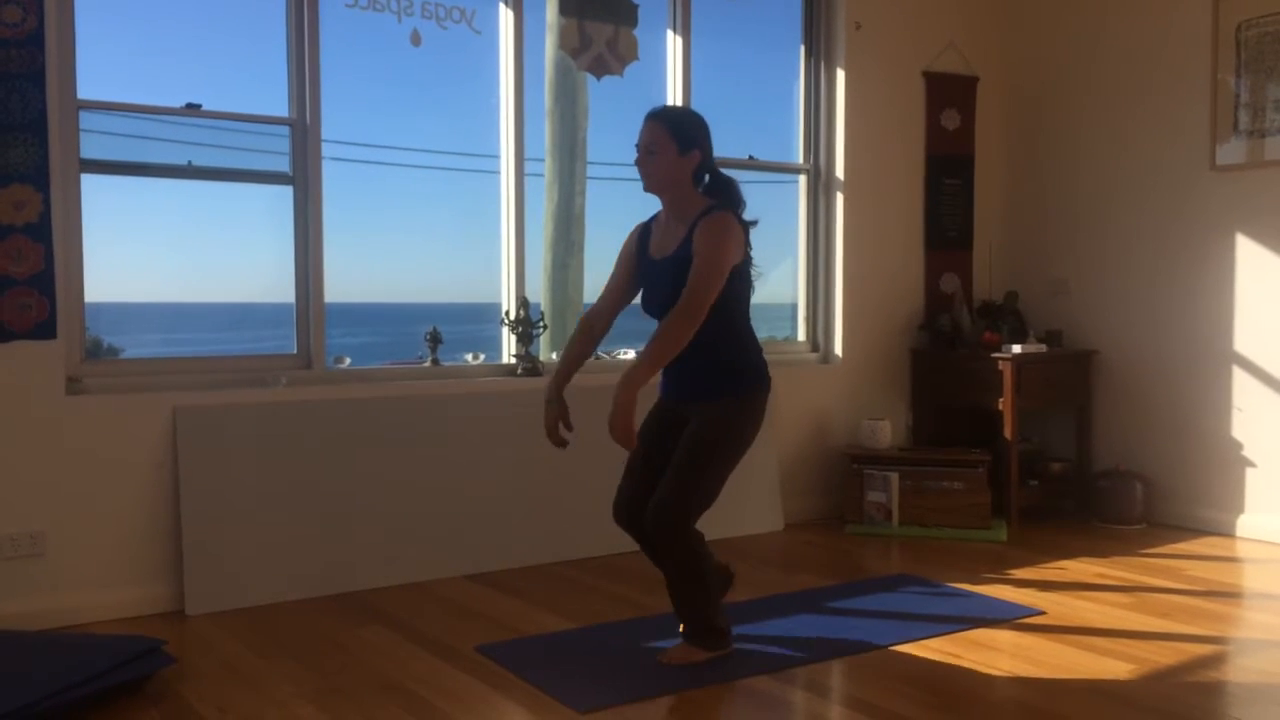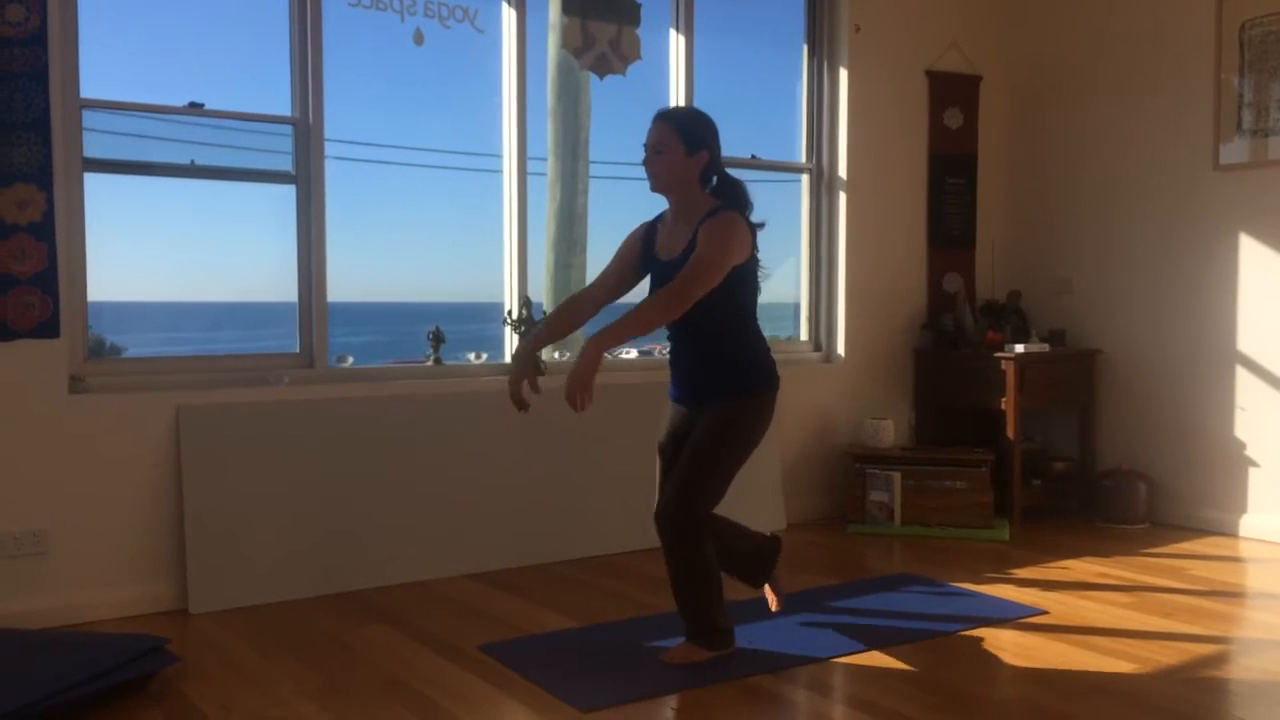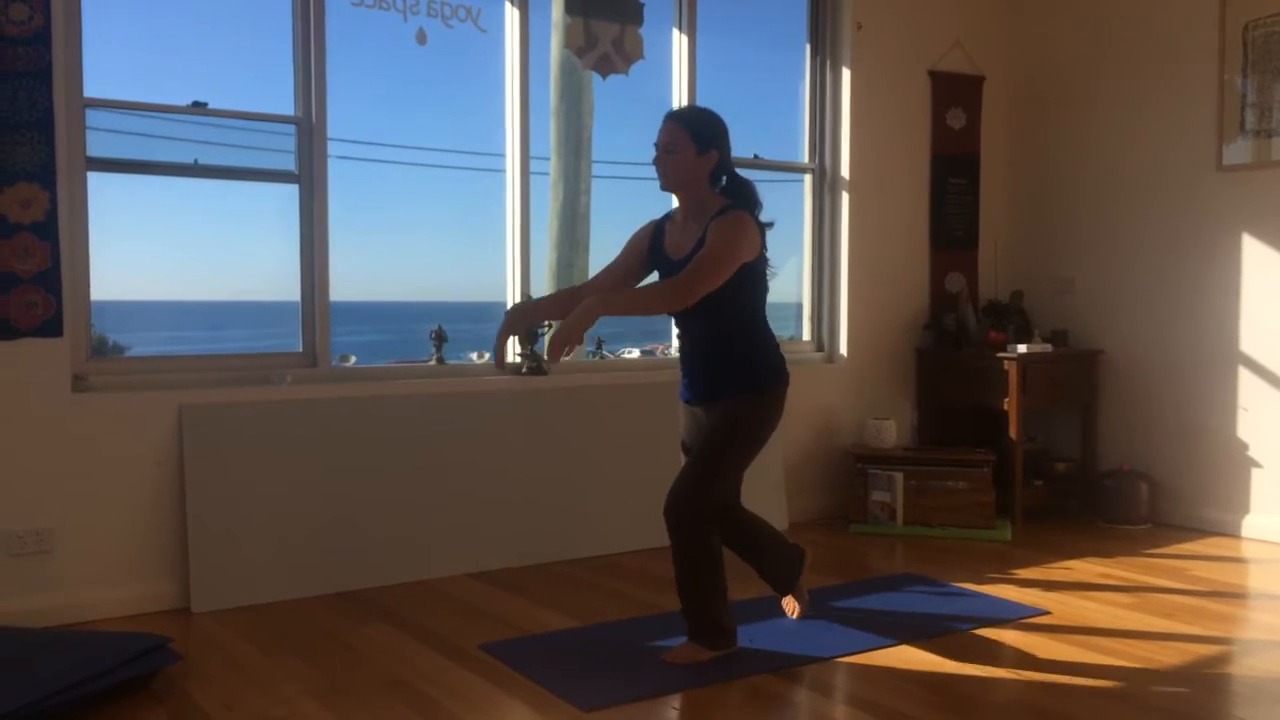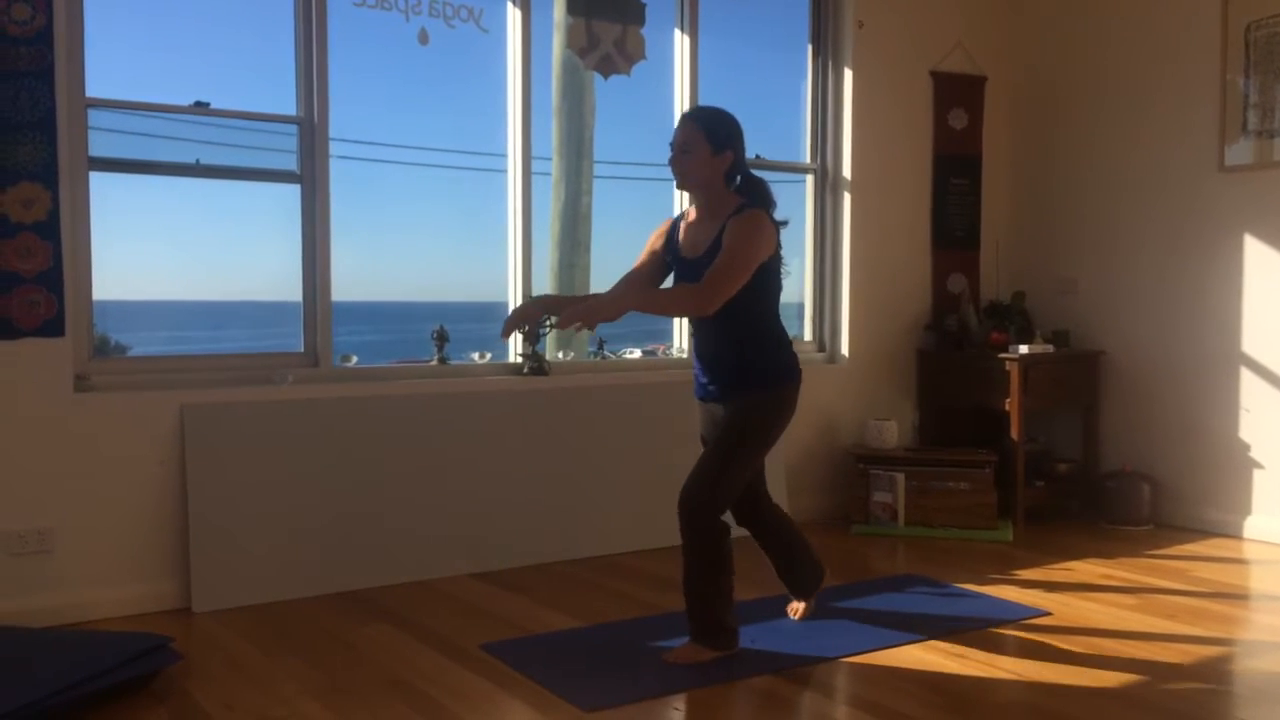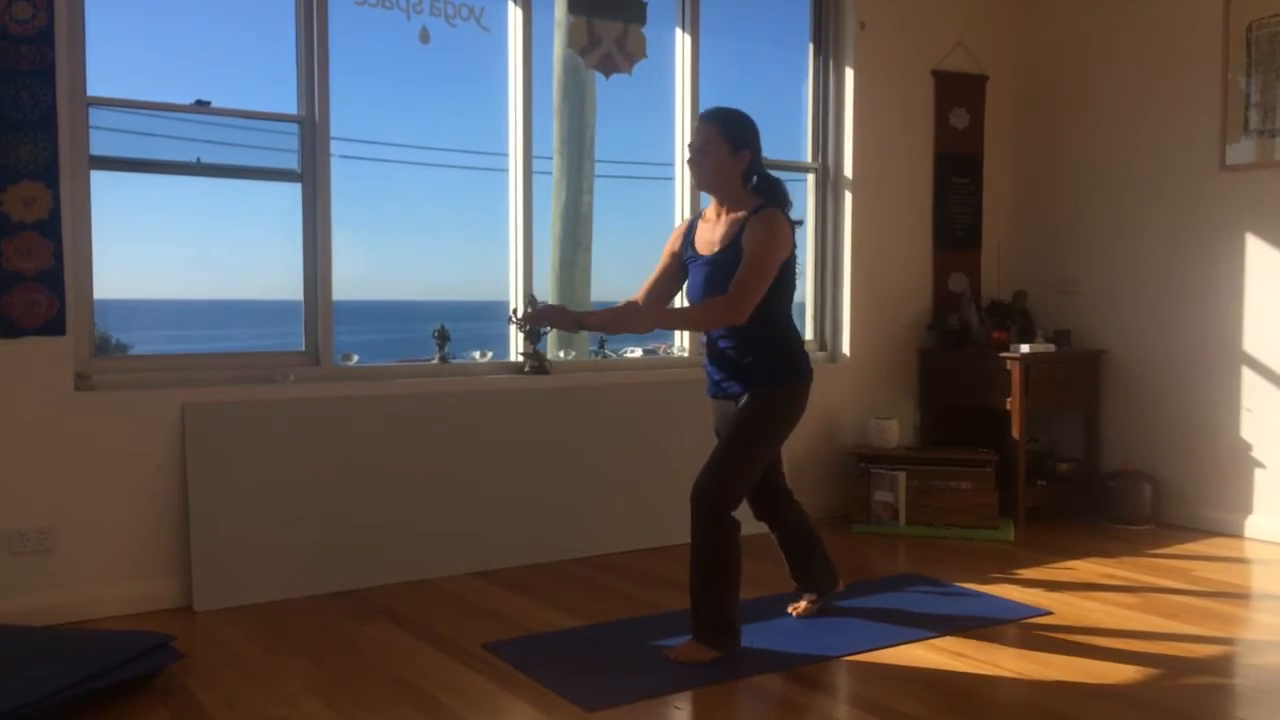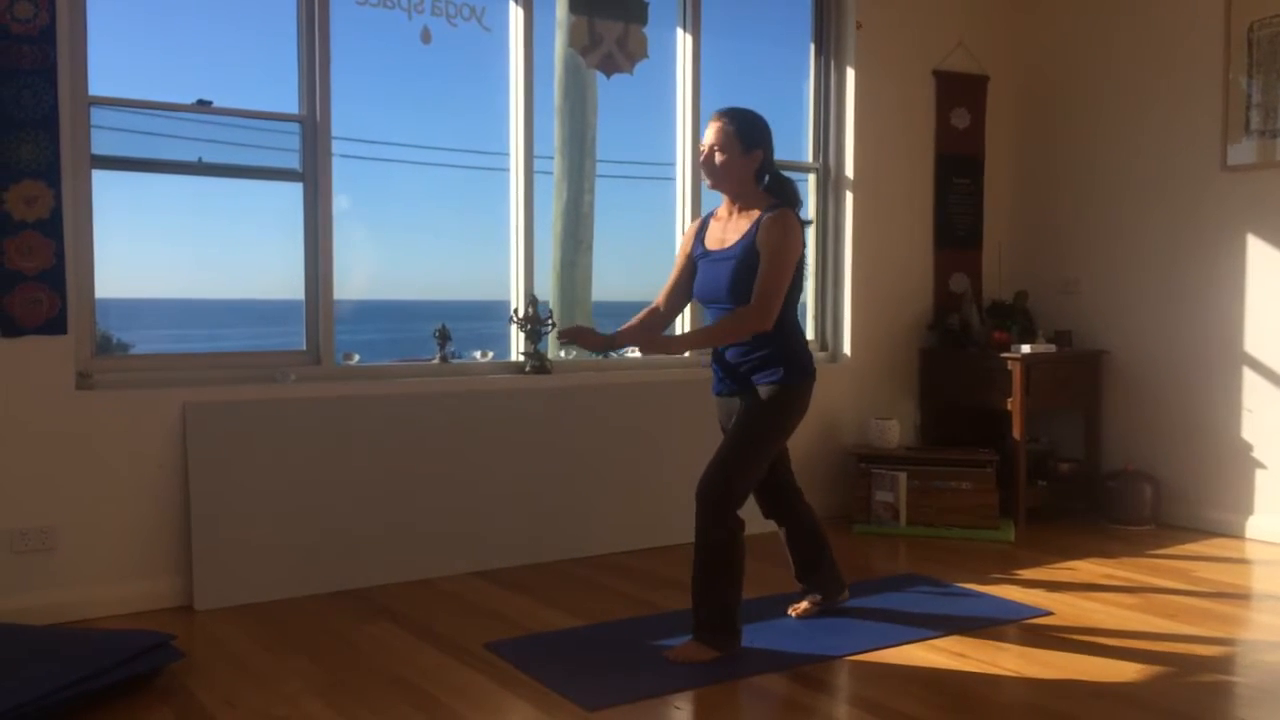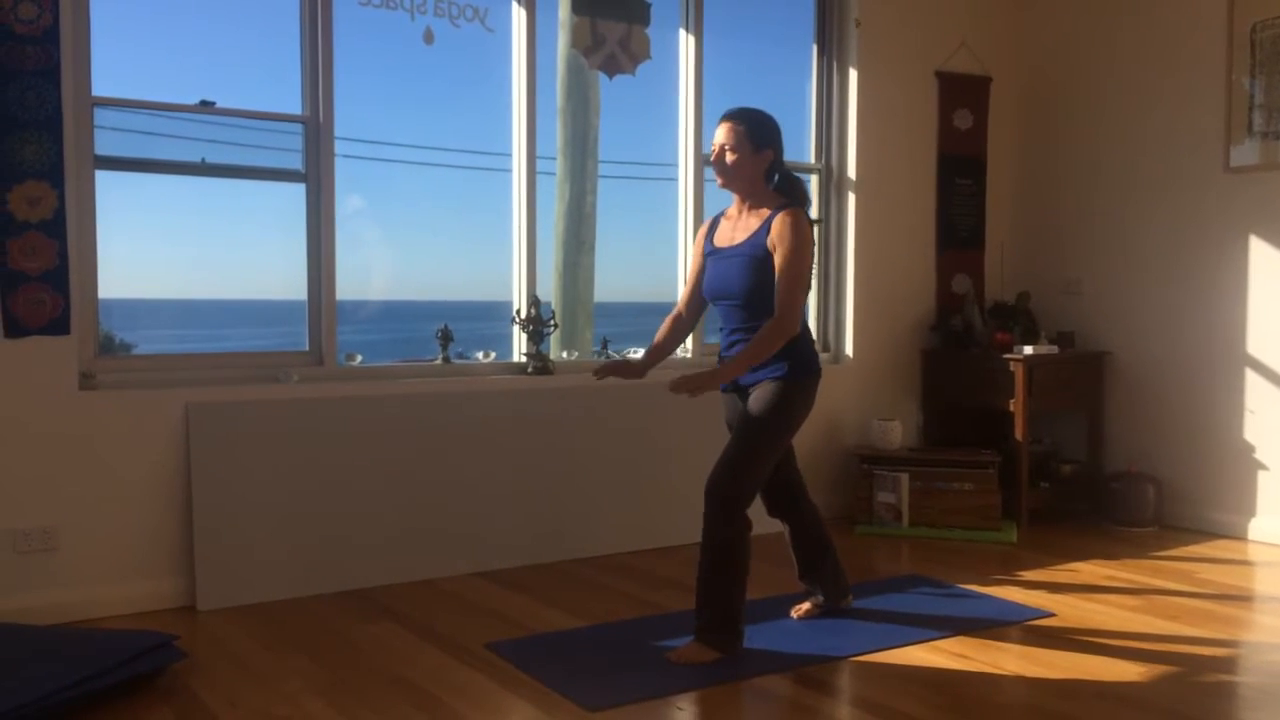
dt=0.3s
person 1, frame 1
left shoulder: (719, 227)
right shoulder: (643, 237)
left elbow: (688, 316)
right elbow: (599, 316)
left wrist: (628, 389)
right wrist: (556, 386)
left hip: (732, 395)
right hip: (679, 394)
left knee: (668, 514)
right knee: (630, 508)
left ankle: (708, 632)
right ankle: (711, 579)
person 1, frame 2
left shoulder: (726, 228)
right shoulder: (648, 236)
left elbow: (675, 302)
right elbow: (589, 298)
left wrist: (598, 348)
right wrist: (530, 346)
left hip: (741, 394)
right hip: (688, 396)
left knee: (677, 513)
right knee: (680, 514)
left ankle: (710, 634)
right ankle: (762, 558)
person 1, frame 3
left shoulder: (736, 226)
right shoulder: (656, 234)
left elbow: (681, 294)
right elbow: (592, 288)
left wrist: (593, 310)
right wrist: (527, 311)
left hip: (751, 391)
right hip: (700, 393)
left knee: (685, 508)
right knee: (717, 508)
left ankle: (711, 635)
right ankle: (788, 566)
person 1, frame 4
left shoulder: (752, 224)
right shoulder: (672, 233)
left elbow: (707, 299)
right elbow: (617, 299)
left wrist: (620, 302)
right wrist: (555, 304)
left hip: (765, 386)
right hip: (714, 390)
left knee: (699, 502)
right knee: (746, 499)
left ankle: (713, 635)
right ankle: (808, 580)
person 1, frame 5
left shoulder: (768, 224)
right shoulder: (689, 232)
left elbow: (736, 307)
right elbow: (642, 308)
left wrist: (657, 319)
right wrist: (578, 319)
left hip: (776, 383)
right hip: (726, 387)
left knee: (710, 497)
right knee: (767, 493)
left ankle: (715, 633)
right ankle: (820, 581)
person 1, frame 6
left shoulder: (778, 224)
right shoulder: (699, 231)
left elbow: (761, 315)
right elbow: (664, 308)
left wrist: (682, 344)
right wrist: (611, 340)
left hip: (778, 381)
right hip: (731, 386)
left knee: (716, 494)
right knee: (776, 491)
left ankle: (715, 633)
right ankle: (825, 585)
person 1, frame 7
left shoulder: (788, 222)
right shoulder: (710, 230)
left elbow: (786, 321)
right elbow: (686, 312)
left wrist: (717, 374)
right wrist: (643, 363)
left hip: (784, 378)
right hip: (741, 383)
left knee: (724, 492)
right knee: (781, 490)
left ankle: (718, 633)
right ankle: (829, 587)
